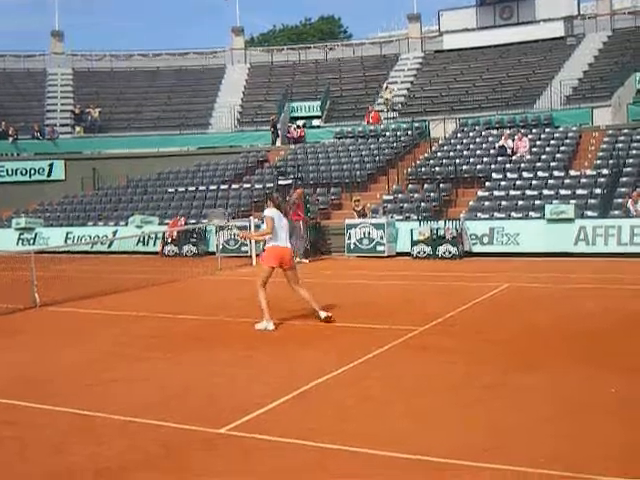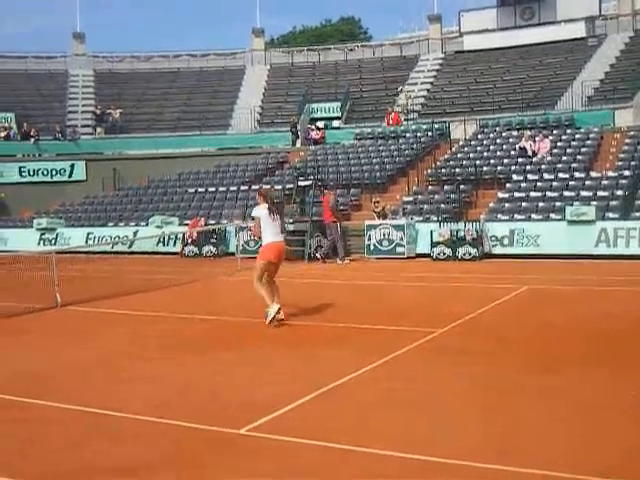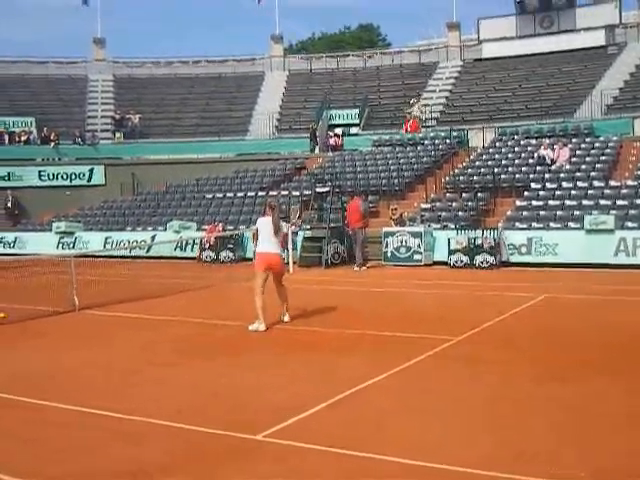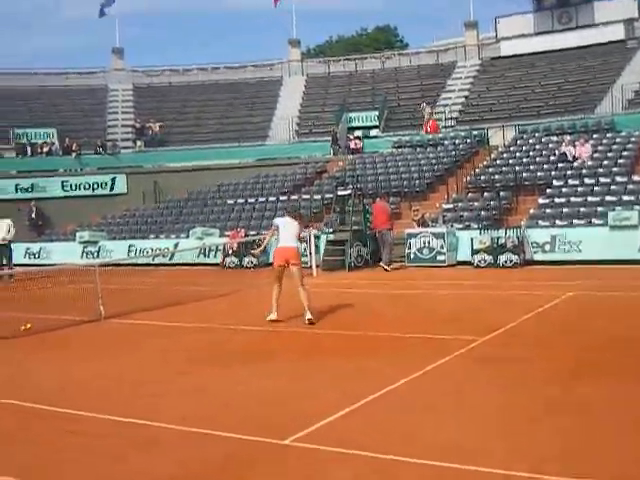
dt=0.4s
person 1, frame 1
left shoulder: (269, 211)
right shoulder: (284, 218)
left elbow: (269, 230)
left wrist: (251, 235)
right wrist: (253, 236)
left hip: (272, 251)
right hip: (287, 252)
left knee: (261, 286)
right knee: (297, 287)
left ankle: (267, 321)
right ankle: (321, 312)
person 1, frame 2
left shoulder: (257, 210)
right shoulder: (276, 210)
left elbow: (257, 233)
left wrist: (255, 233)
left hip: (269, 247)
right hip: (281, 247)
left knee: (256, 281)
right knee: (269, 279)
left ankle: (273, 306)
right ankle: (275, 307)
person 1, frame 3
left shoulder: (260, 220)
right shoulder: (282, 225)
left elbow: (255, 235)
right elbow: (284, 245)
left hip: (262, 257)
right hip: (277, 258)
left knee: (259, 291)
right knee: (279, 285)
left ankle: (261, 322)
right ankle: (285, 314)
person 1, frame 4
left shoulder: (278, 220)
right shoulder: (298, 224)
left elbow: (270, 234)
left wrist: (260, 249)
left hip: (280, 252)
right hip: (293, 252)
left knee: (277, 284)
right knee: (300, 286)
left ankle: (274, 313)
right ankle: (308, 314)
